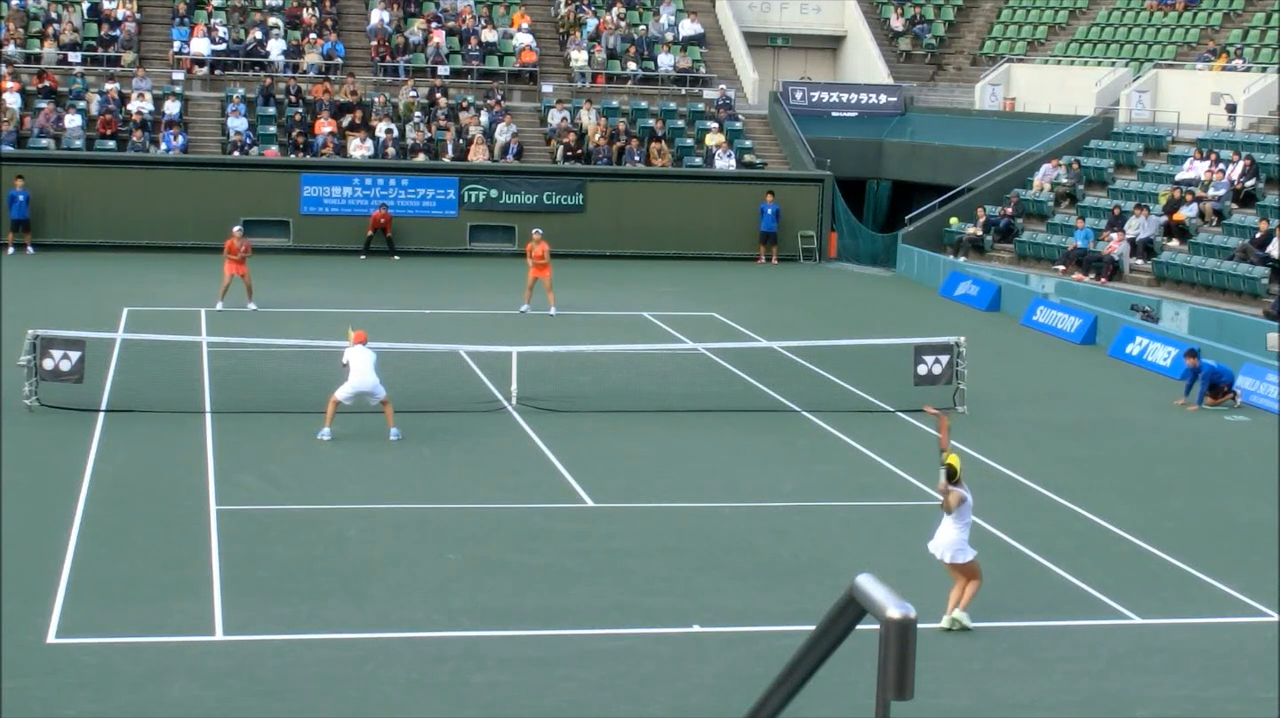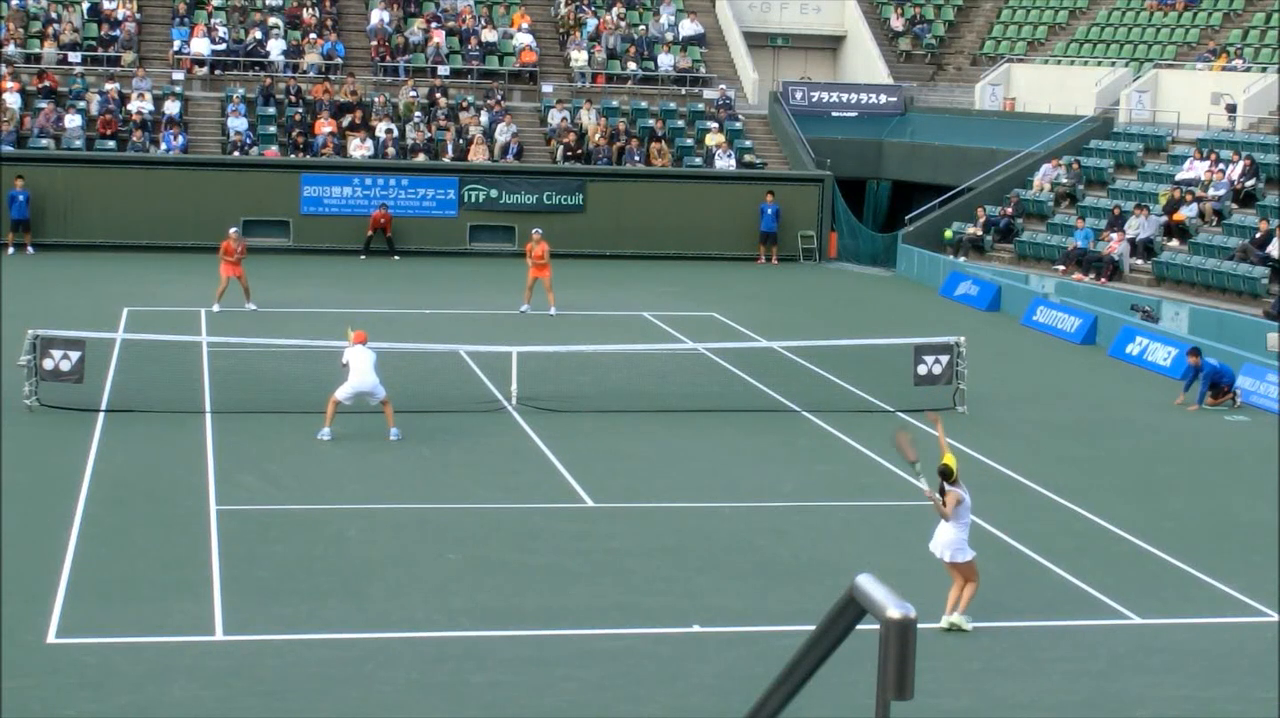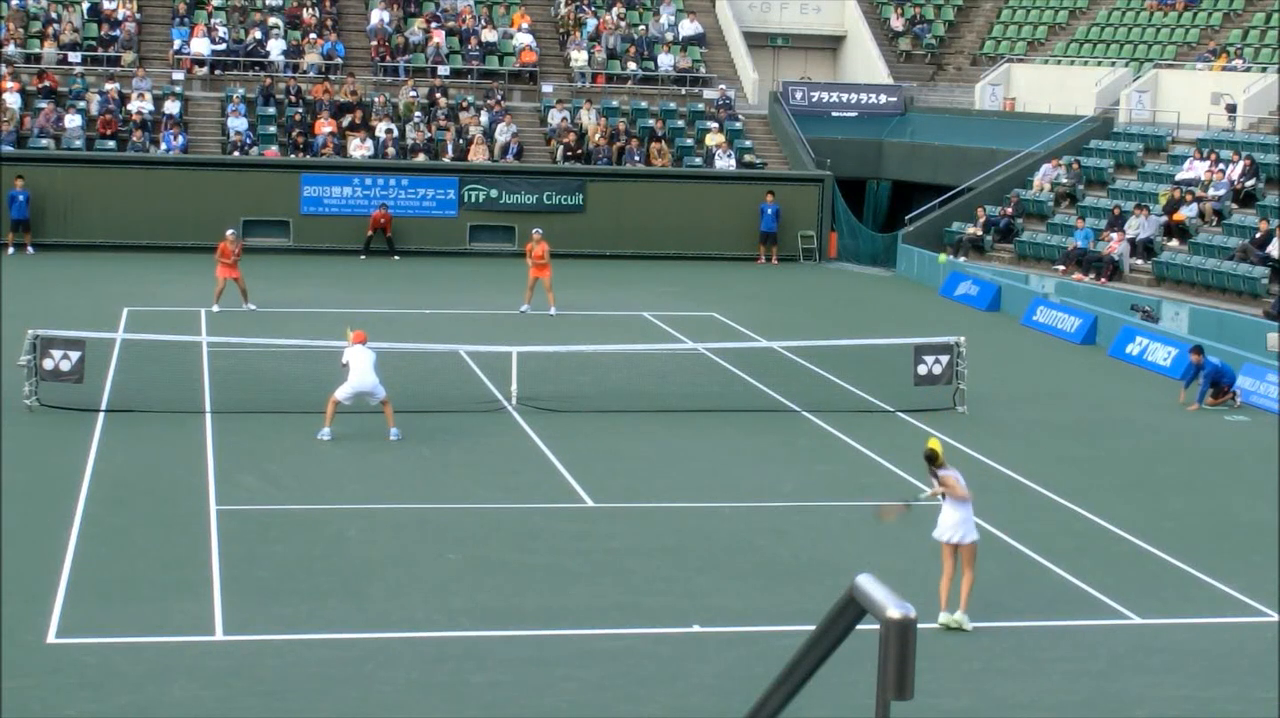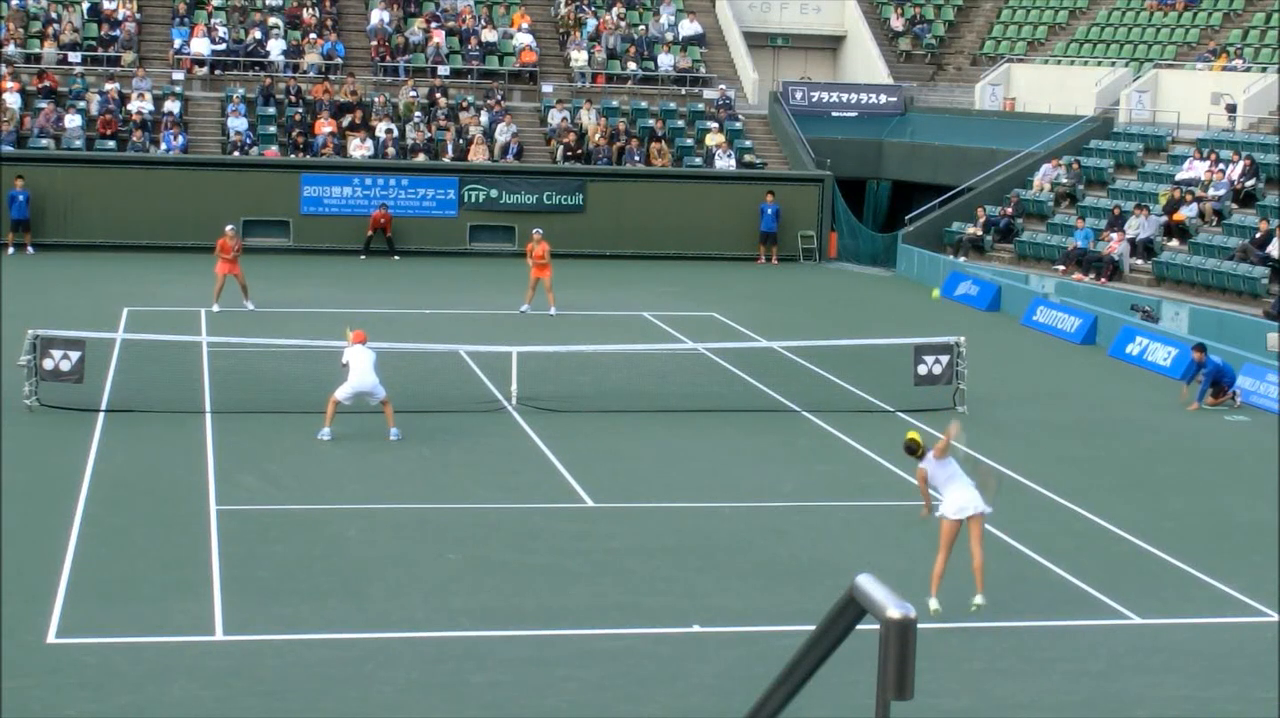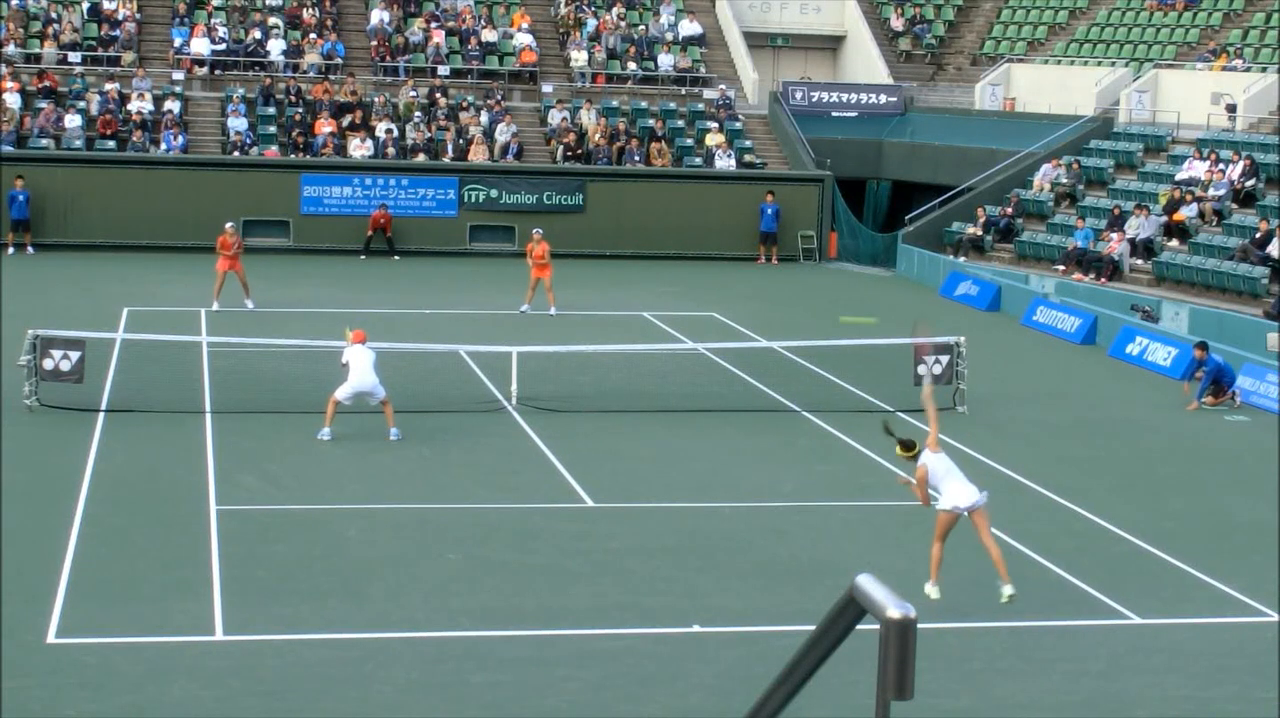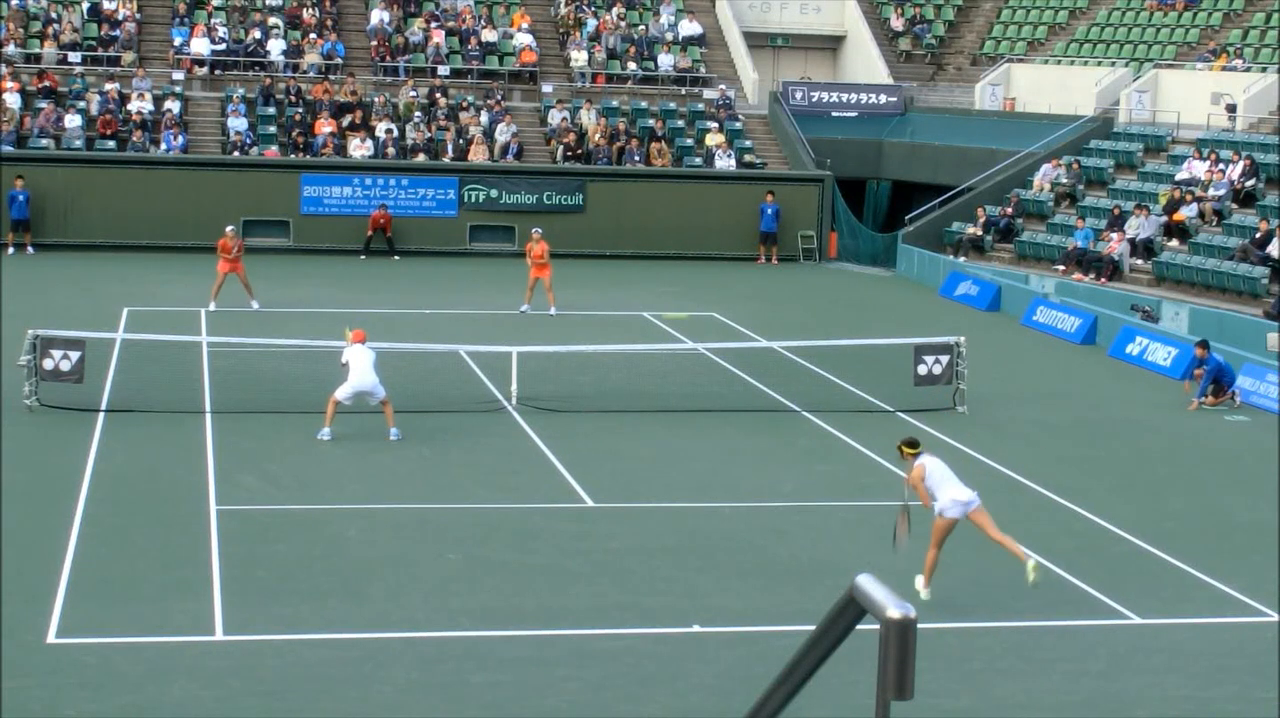
dt=0.1s
person 1, frame 1
left shoulder: (948, 480)
right shoulder: (957, 494)
left elbow: (945, 445)
right elbow: (949, 510)
left wrist: (940, 418)
right wrist: (944, 495)
left hip: (943, 540)
right hip: (955, 545)
left knee: (961, 581)
right knee: (975, 578)
left ankle: (949, 616)
right ankle: (960, 611)
person 1, frame 2
left shoulder: (945, 487)
right shoulder: (954, 496)
left elbow: (943, 445)
right elbow: (946, 516)
left wrist: (939, 430)
right wrist: (935, 500)
left hip: (942, 543)
right hip: (956, 546)
left knee: (959, 582)
right knee: (972, 581)
left ankle: (948, 617)
right ankle: (959, 614)
person 1, frame 3
left shoulder: (936, 472)
right shoulder: (948, 476)
right elbow: (964, 495)
left hip: (947, 523)
right hip: (961, 524)
left knee: (948, 571)
right knee: (968, 570)
left ankle: (944, 612)
right ankle: (961, 612)
person 1, frame 4
left shoulder: (923, 470)
right shoulder: (937, 454)
left elbow: (927, 504)
right elbow: (948, 437)
left wrist: (926, 510)
left hip: (952, 505)
right hip: (971, 500)
left knee: (943, 554)
right knee: (976, 549)
left ankle: (933, 598)
right ankle: (979, 594)
person 1, frame 5
left shoulder: (921, 472)
right shoulder: (931, 449)
left elbow: (926, 503)
right elbow: (932, 418)
left wrist: (910, 484)
right wrist: (927, 393)
left hip: (952, 501)
right hip: (972, 495)
left knee: (938, 542)
right knee: (988, 541)
left ankle: (933, 586)
right ankle: (1006, 584)
person 1, frame 6
left shoulder: (916, 472)
right shoulder: (930, 458)
left elbow: (927, 502)
left hip: (950, 504)
right hip: (967, 498)
left knee: (934, 547)
right knee: (996, 535)
left ankle: (925, 587)
right ankle: (1027, 561)
